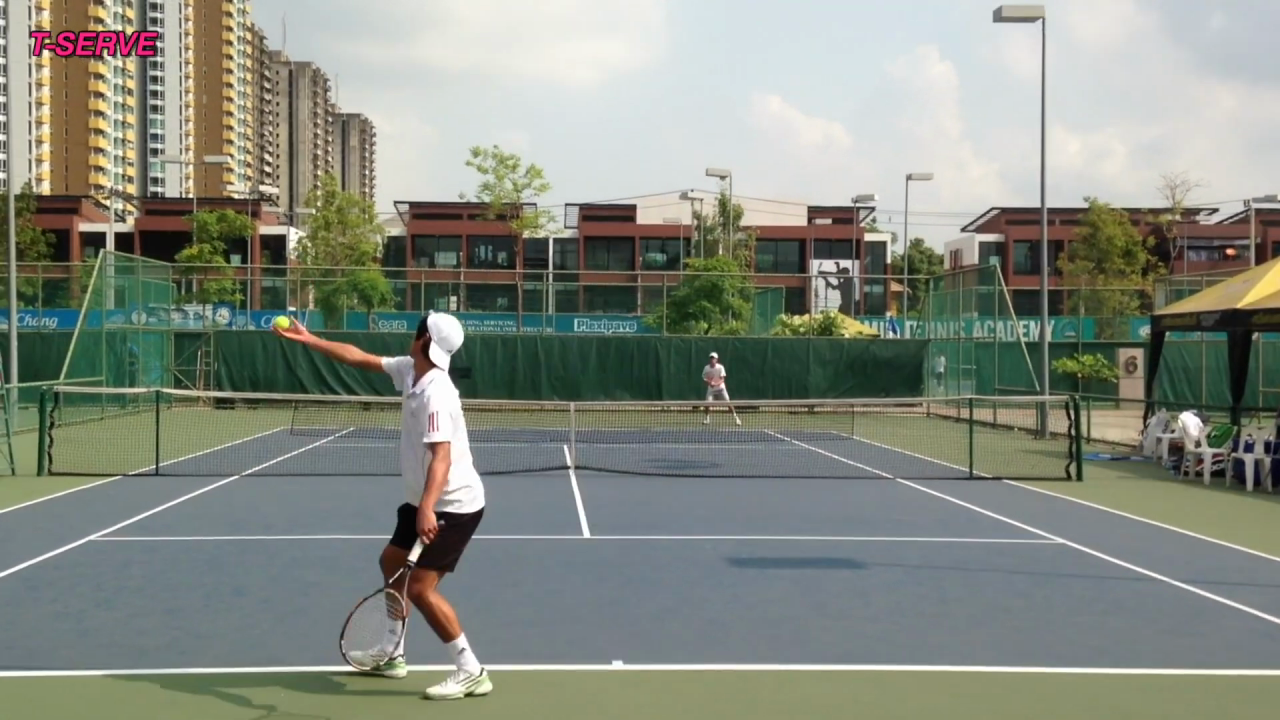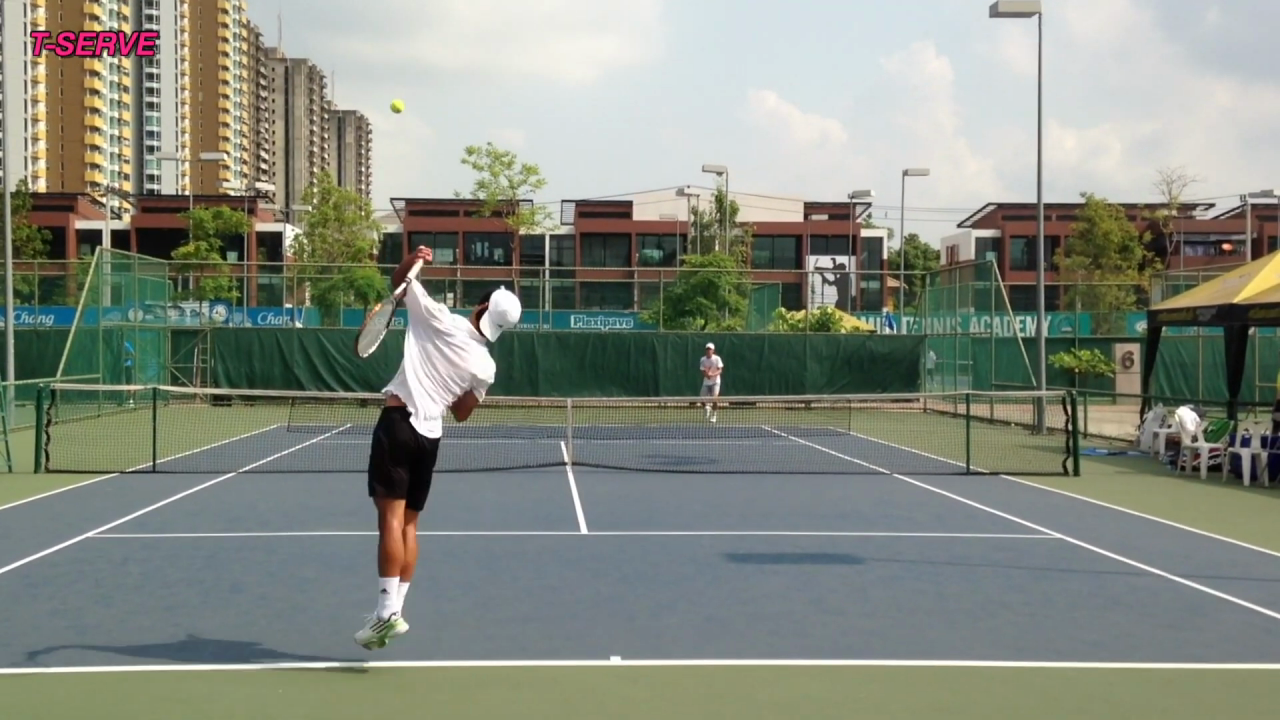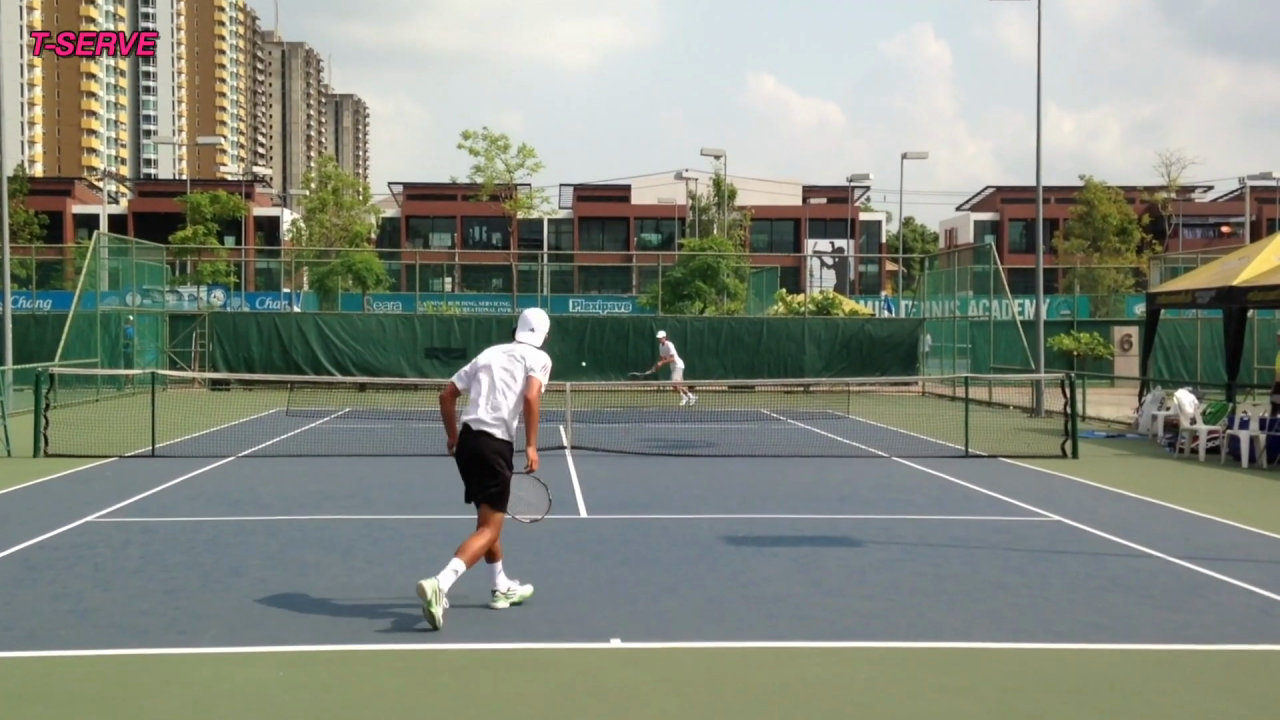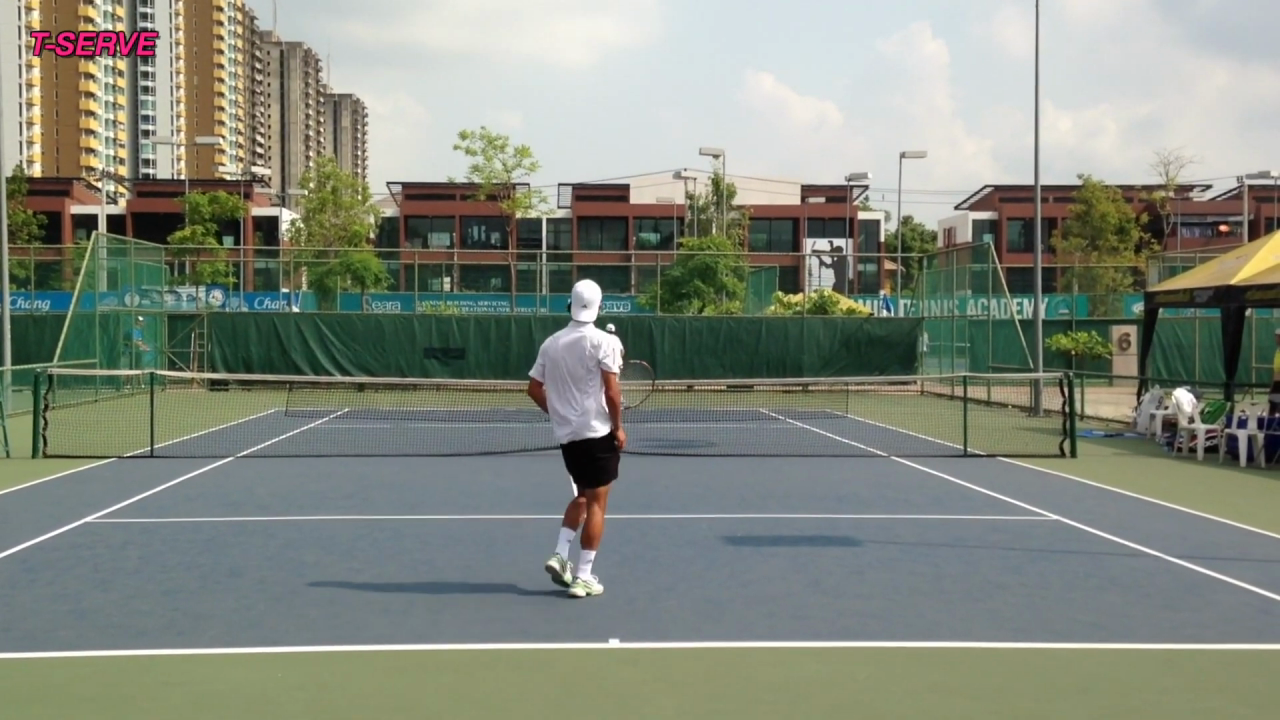
dt=0.7s
person 1, frame 1
left shoulder: (435, 392)
right shoulder: (410, 370)
left elbow: (442, 457)
right elbow: (361, 357)
left wrist: (428, 507)
right wrist: (310, 341)
left hip: (453, 506)
right hip: (423, 502)
left knee: (422, 588)
right knee: (392, 562)
left ankle: (472, 672)
right ankle: (393, 653)
person 1, frame 2
left shoulder: (442, 321)
right shoulder: (485, 366)
left elbow: (401, 285)
left wrist: (413, 260)
left hip: (396, 424)
right hip: (427, 437)
left knee: (390, 518)
right knee: (407, 523)
left ankle: (389, 613)
right ankle: (392, 608)
person 1, frame 3
left shoulder: (487, 354)
right shoulder: (539, 359)
left elbow: (446, 395)
right elbow: (531, 397)
left wrist: (453, 433)
right wrist: (531, 446)
left hip: (468, 439)
right hip: (494, 444)
left knee: (489, 515)
right knee: (489, 528)
left ankle: (501, 588)
right ankle: (438, 585)
person 1, frame 4
left shoulder: (551, 343)
right shoulder: (605, 341)
left elbow: (533, 389)
right elbow: (612, 390)
right wrist: (618, 426)
left hip: (567, 434)
right hip: (597, 432)
left knee: (583, 496)
right knee: (596, 502)
left ankle: (560, 556)
right ankle: (582, 577)
